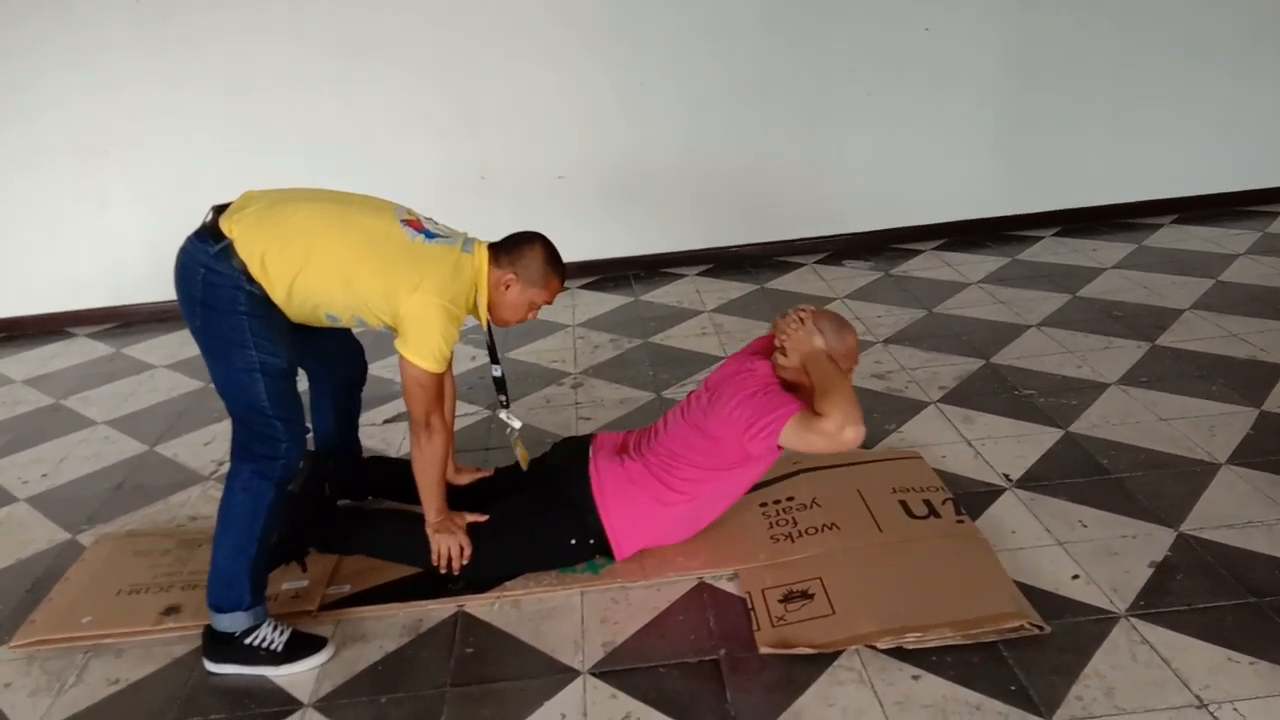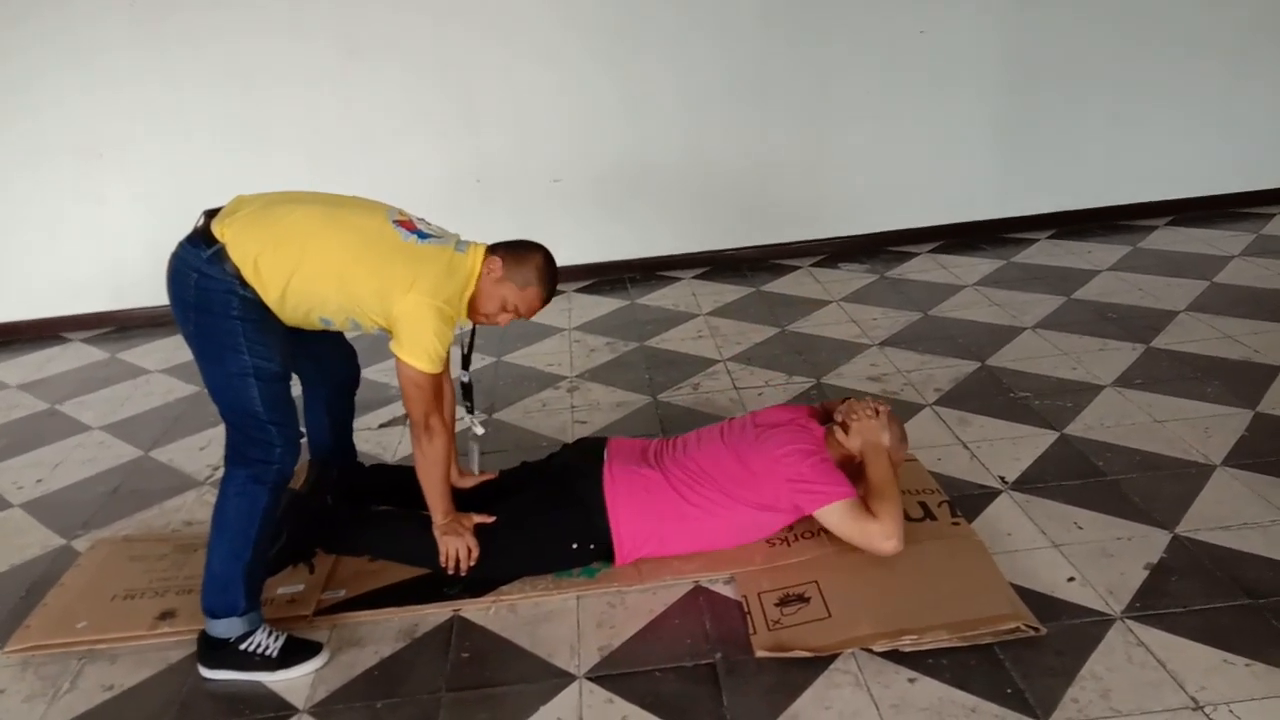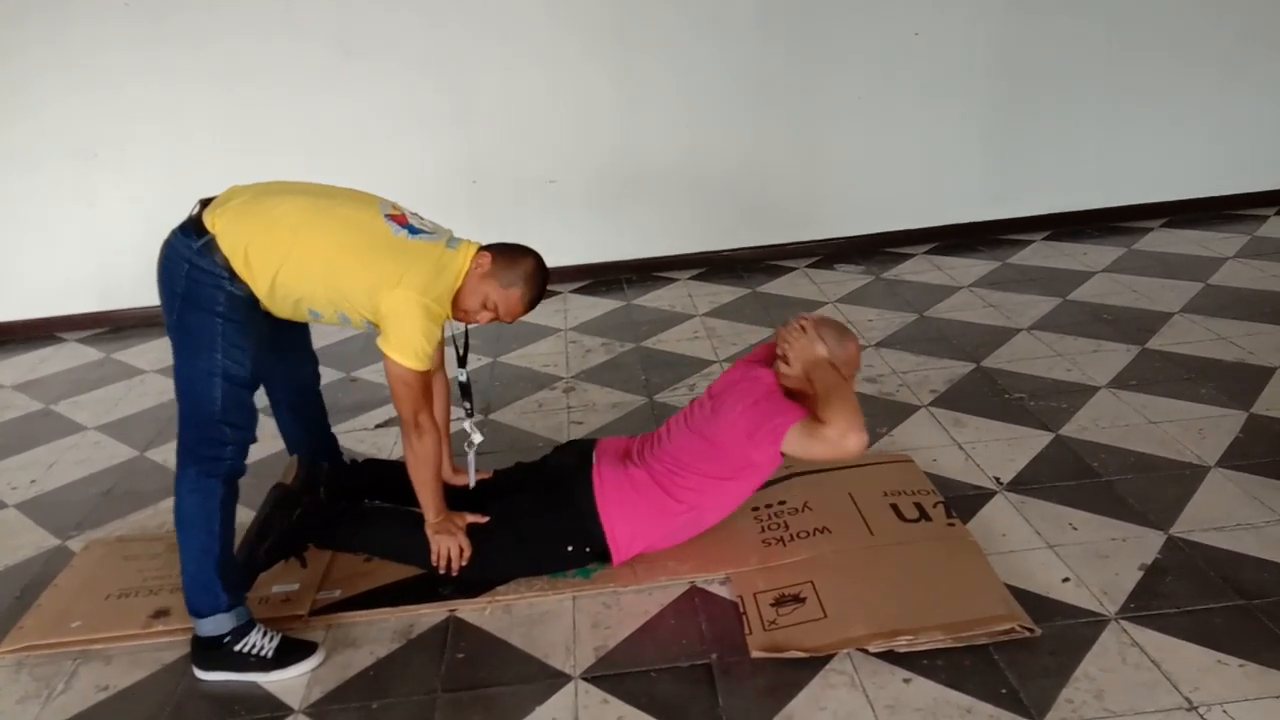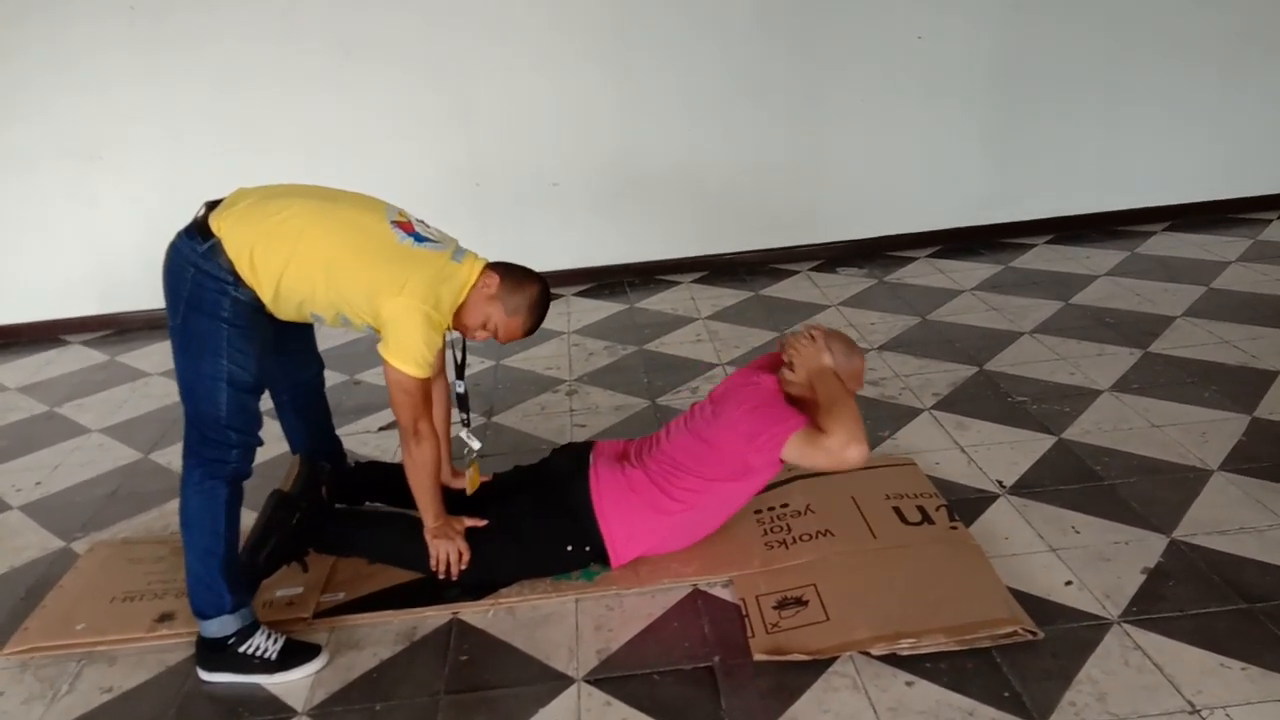
dt=0.4s
person 1, frame 1
left shoulder: (759, 361)
right shoulder: (763, 403)
left elbow: (787, 336)
right elbow: (844, 432)
right wrist: (818, 357)
left hip: (588, 464)
right hip: (587, 519)
left knee: (464, 496)
left ankle: (334, 481)
right ankle: (310, 523)
person 1, frame 2
left shoulder: (800, 420)
right shoulder: (806, 464)
right elbow: (884, 537)
left wrist: (857, 430)
right wrist: (874, 452)
left hip: (598, 467)
right hip: (597, 521)
left knee: (471, 500)
left ankle: (340, 486)
right ankle: (314, 525)
person 1, frame 3
left shoulder: (764, 367)
right shoulder: (767, 410)
left elbow: (793, 342)
right elbow: (846, 438)
right wrist: (818, 364)
left hip: (588, 469)
right hip: (590, 525)
left knee: (463, 496)
left ankle: (335, 478)
right ankle: (304, 522)
person 1, frame 4
left shoulder: (763, 377)
right shoulder: (767, 415)
left elbow: (790, 356)
right elbow: (849, 450)
right wrist: (821, 378)
left hip: (584, 471)
right hip: (586, 526)
left knee: (461, 502)
left ankle: (330, 482)
right ankle: (307, 527)
person 2, frame 1
left shoulder: (459, 260)
right shoulder: (436, 299)
left elbow: (440, 377)
right elbow: (427, 422)
left wrist: (449, 468)
right wrist: (437, 518)
left hip: (255, 245)
right hip: (224, 276)
left knee: (342, 368)
right knee: (275, 446)
right ankle: (233, 627)
person 2, frame 2
left shoulder: (451, 264)
right shoulder: (429, 298)
left elbow: (438, 380)
right elbow: (427, 423)
left wrist: (452, 472)
right wrist: (444, 520)
left hip: (251, 248)
right hip: (217, 279)
left knee: (335, 373)
right knee: (267, 452)
right ankle: (229, 633)
person 2, frame 3
left shoulder: (445, 260)
right shoulder: (415, 295)
left elbow: (432, 373)
right elbow: (416, 421)
left wrist: (444, 468)
right wrist: (436, 519)
left hip: (249, 245)
right hip: (208, 267)
left knee: (299, 386)
right knee: (218, 447)
right ankle: (219, 634)
person 2, frame 4
left shoulder: (453, 270)
right shoulder: (418, 305)
left elbow: (433, 379)
right elbow: (416, 430)
left wrist: (446, 473)
right wrist: (435, 525)
left hip: (253, 249)
right hip: (213, 271)
left knee: (303, 387)
right knee: (223, 450)
right ankle: (224, 635)
